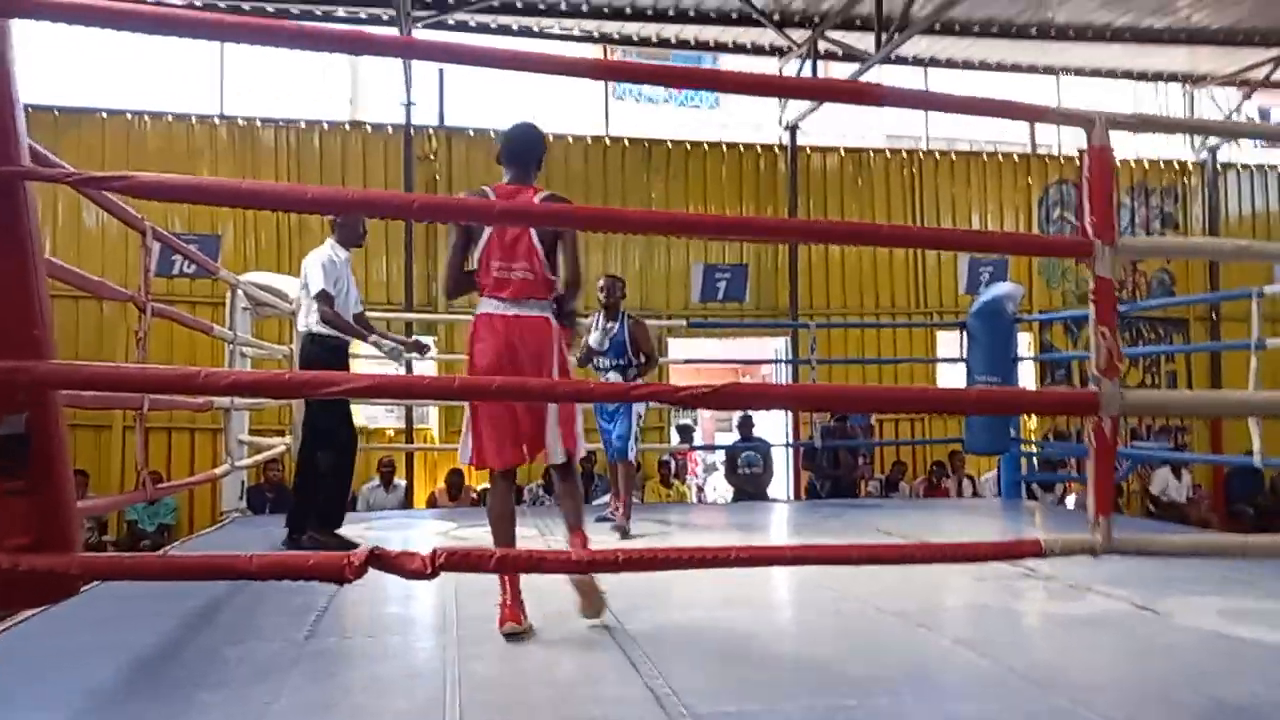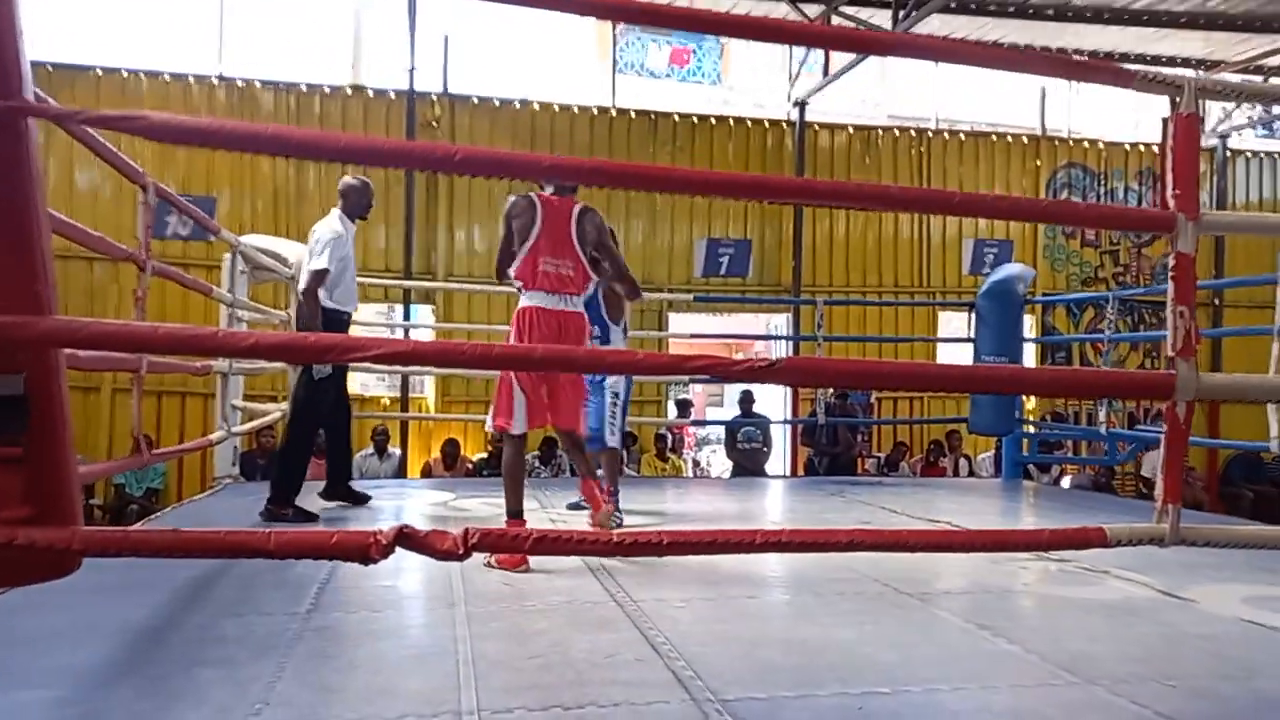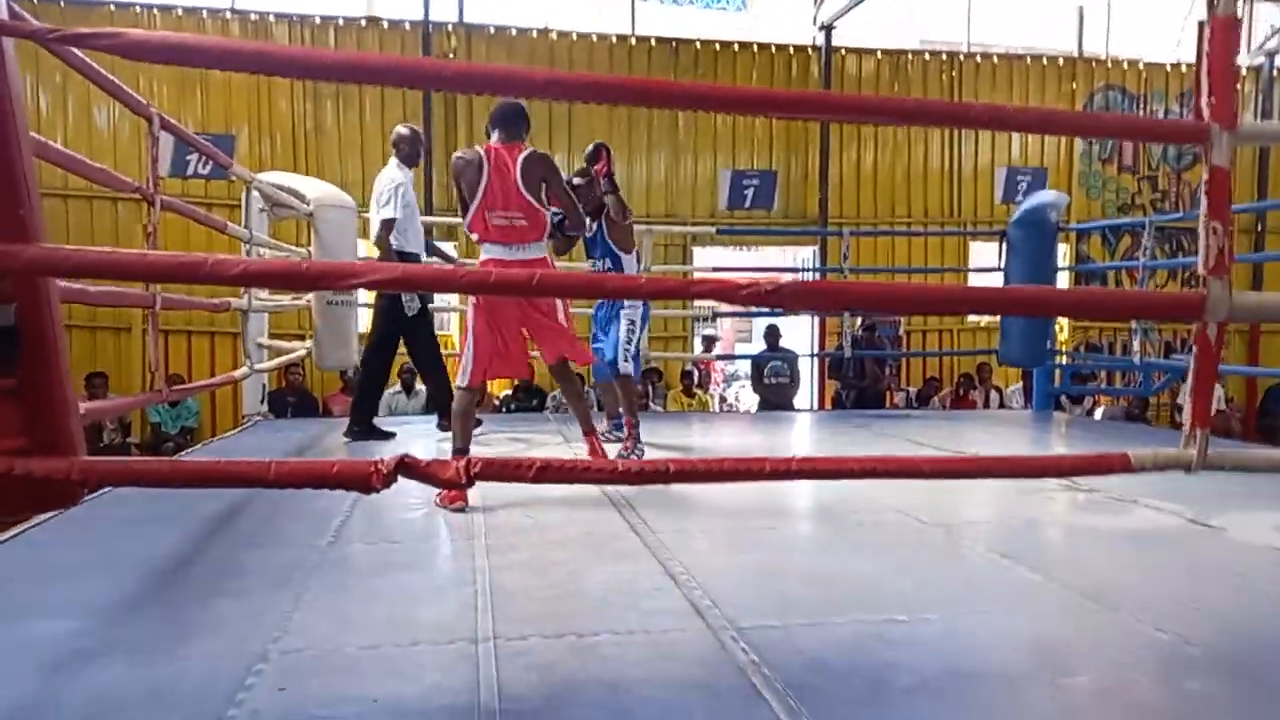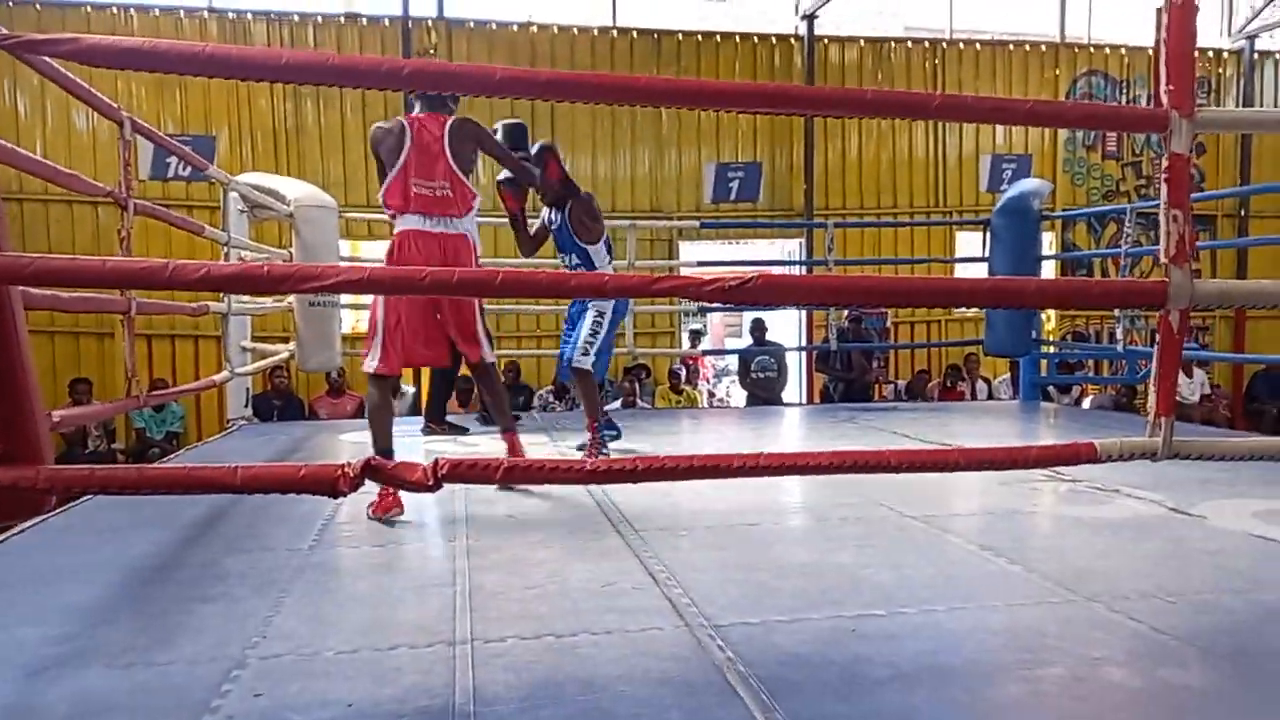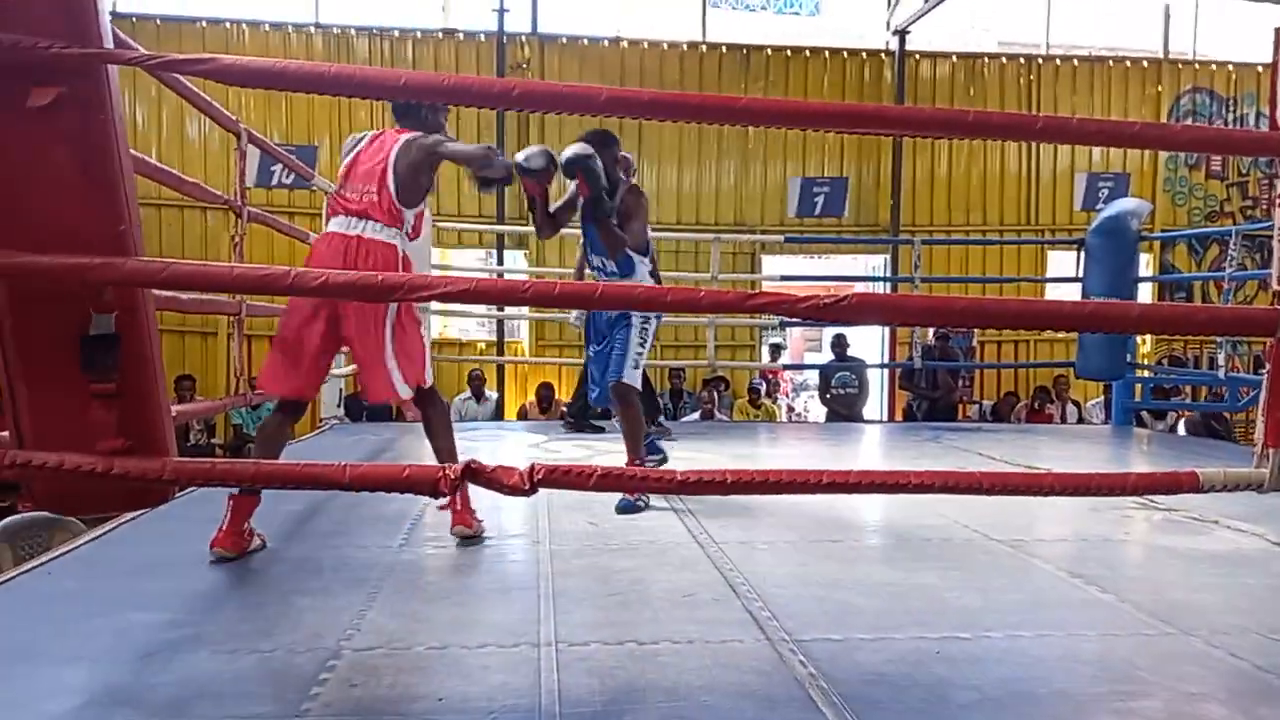
dt=0.7s
person 1, frame 1
left shoulder: (472, 206)
right shoulder: (556, 208)
left elbow: (454, 287)
right elbow: (574, 282)
left hip: (488, 332)
right hip: (538, 332)
left knee: (500, 466)
right knee: (561, 458)
left ankle: (510, 598)
right ankle: (579, 553)
person 1, frame 2
left shoulder: (521, 205)
right shoulder: (588, 217)
left elbow: (502, 272)
right elbow: (628, 287)
right wrist: (604, 270)
left hip: (534, 318)
right hip: (573, 323)
left knee: (513, 431)
right knee: (567, 427)
right ankle: (593, 491)
person 1, frame 3
left shoulder: (464, 162)
right shoulder: (538, 162)
left elbow: (471, 227)
right elbow: (578, 222)
right wrist: (564, 238)
left hip: (493, 270)
right hip: (536, 269)
left knee: (472, 376)
right knee: (564, 360)
right ankle: (595, 450)
person 1, frame 4
left shoulder: (385, 133)
right shoulder: (464, 129)
right elbow: (527, 174)
right wrist: (530, 169)
left hip: (409, 248)
right hip: (458, 249)
left knee: (382, 370)
right knee: (480, 359)
left ankle: (388, 489)
right ankle: (513, 450)
person 1, frame 5
left shoulder: (362, 143)
right shoulder: (429, 144)
right elbow: (492, 167)
right wrist: (509, 170)
left hip: (330, 252)
right hip: (381, 261)
left knee: (293, 399)
right knee: (420, 390)
left ankle: (235, 524)
right ankle: (460, 508)
person 2, frame 1
left shoulder: (634, 324)
right shoulder: (593, 323)
left elbow: (652, 359)
right elbow: (580, 362)
left wrist: (631, 374)
right wrist: (589, 348)
left knee: (623, 452)
right knee: (612, 452)
left ankle: (624, 514)
right ankle: (616, 504)
person 2, frame 2
left shoulder: (610, 284)
left hip: (611, 371)
right hip: (587, 370)
left knee: (605, 435)
right knee: (584, 435)
left ankle: (612, 504)
person 2, frame 3
left shoulder: (615, 215)
right shoulder: (582, 221)
left elbow: (622, 217)
left wrist: (606, 175)
left hip: (630, 302)
right hip: (604, 304)
left knee: (620, 364)
right knee: (603, 371)
left ankle: (633, 441)
right ankle: (614, 426)
person 2, frame 4
left shoulder: (580, 204)
right shoulder: (549, 214)
left elbow: (596, 221)
right elbow: (528, 250)
left wrist: (562, 179)
right wrist: (515, 211)
left hip: (605, 298)
right hip: (582, 299)
left knee: (580, 363)
right knee: (572, 367)
left ankle: (597, 442)
right ankle: (603, 425)
person 2, frame 5
left shoulder: (630, 196)
right shoulder: (581, 192)
left elbow: (621, 245)
right elbow: (546, 228)
left wrist: (595, 199)
right wrist: (536, 187)
left hip: (634, 304)
right hip: (602, 305)
left knee: (621, 387)
right knee: (608, 391)
right ankle: (650, 448)
person 3, frame 1
left shoulder: (343, 265)
right shoulder: (320, 259)
left elbow: (357, 318)
right elbow: (328, 312)
left wrist: (401, 341)
right wrist: (376, 339)
left hip: (333, 354)
right hip: (320, 352)
left knee: (320, 442)
right knee: (338, 440)
left ankle: (302, 526)
right ankle: (320, 526)
person 3, frame 2
left shoulder: (341, 231)
right shoulder: (333, 232)
right elbow: (310, 289)
left hip: (333, 325)
right hip: (325, 325)
left knee: (337, 412)
right knee: (309, 415)
left ankle: (338, 483)
right ankle: (280, 501)
person 3, frame 3
left shoulder: (400, 179)
right shoulder: (394, 180)
left elbow: (413, 236)
right elbow: (381, 236)
left wrist: (452, 260)
right hip: (401, 266)
left knee: (389, 346)
right knee: (416, 345)
left ankle: (362, 421)
right ankle: (432, 415)
person 3, frame 4
left shoulder: (461, 187)
right shoulder: (451, 187)
right elbow: (447, 234)
right wrist: (467, 272)
left hip: (464, 269)
right hip: (457, 268)
left knee: (479, 340)
right knee: (452, 343)
left ankle: (490, 407)
right ankle: (435, 417)
person 3, frame 5
left shoulder: (636, 204)
right shoulder: (604, 206)
left elbow: (643, 247)
right elbow: (587, 250)
left wrist: (657, 284)
right wrist: (578, 293)
left hip: (631, 281)
right hip: (613, 282)
left knee: (603, 352)
right knee: (626, 351)
left ankle: (577, 415)
right ankle: (650, 418)
